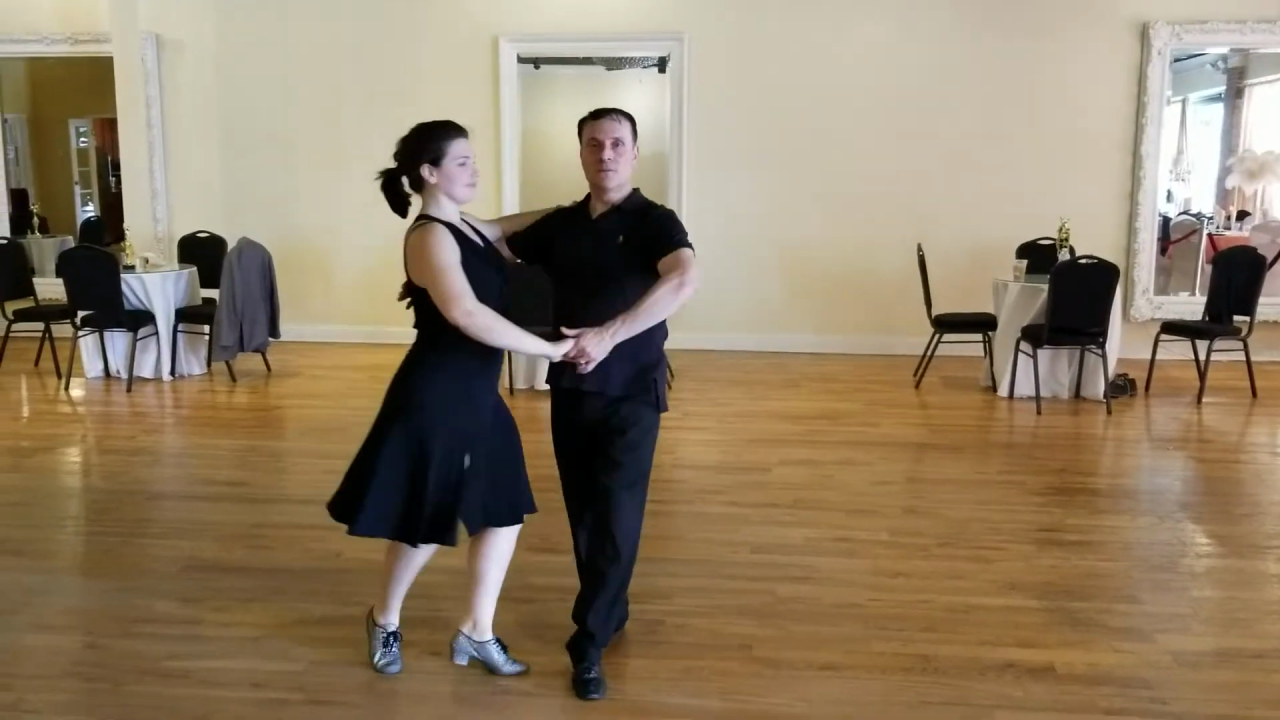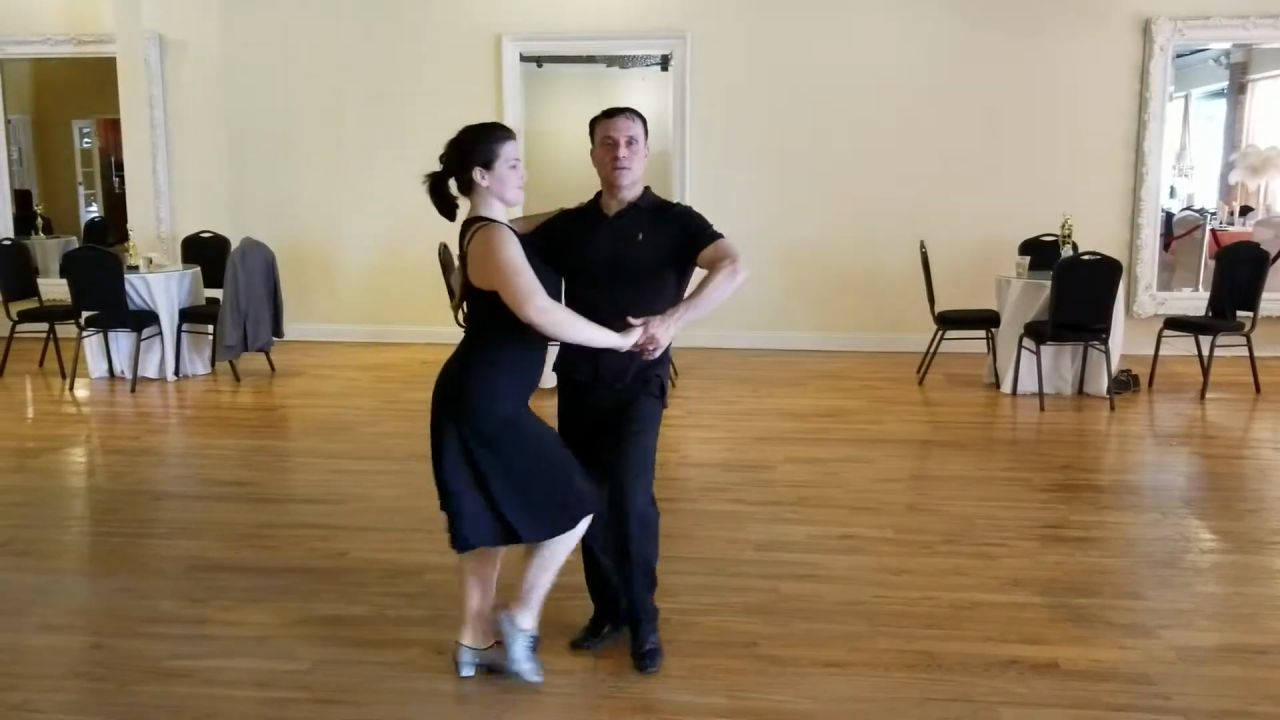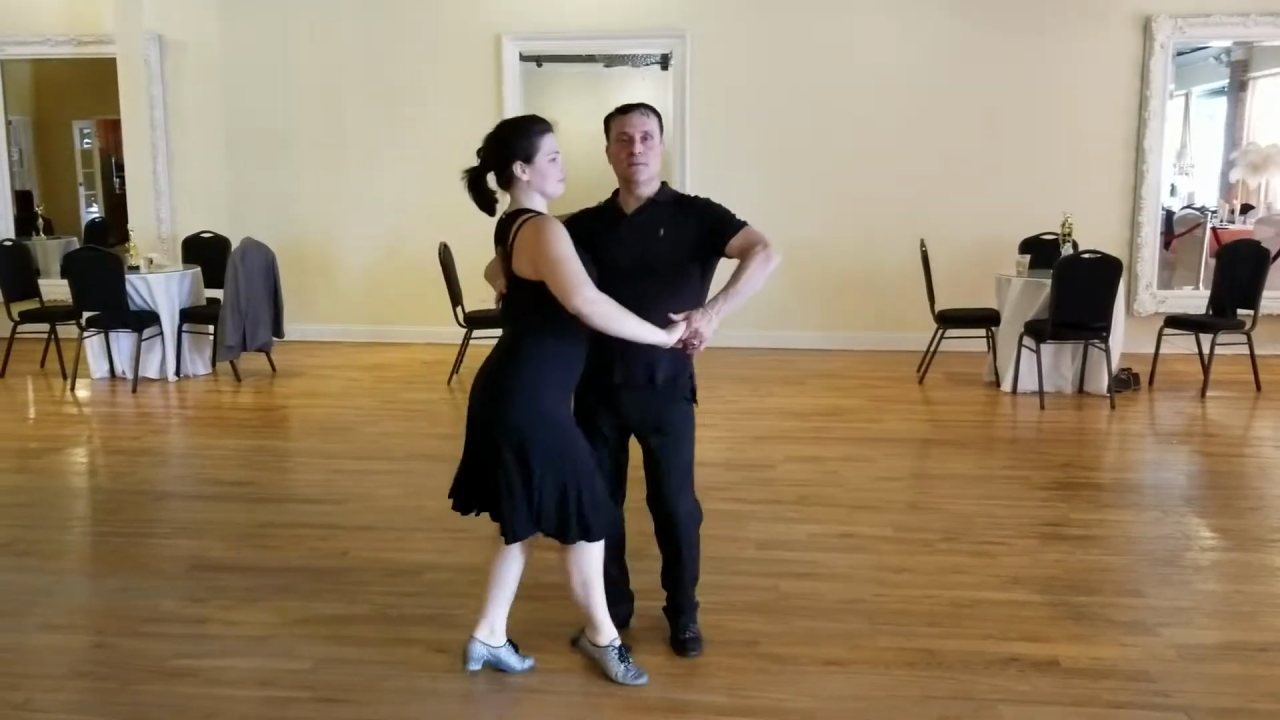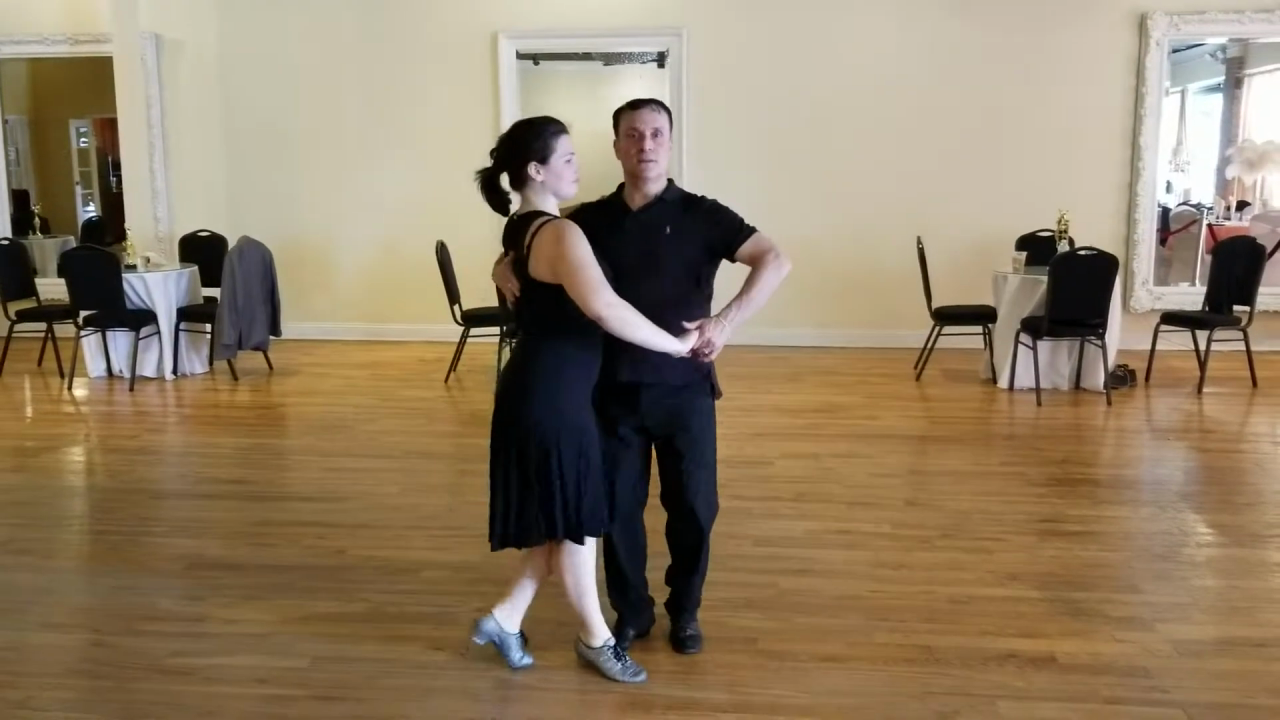
dt=0.3s
person 1, frame 1
left shoulder: (654, 222)
right shoulder: (558, 225)
left elbow: (682, 280)
left wrist: (608, 334)
left hip: (629, 391)
right hip: (570, 390)
left knee: (617, 512)
right knee: (583, 508)
left ankle: (590, 643)
right ankle: (605, 612)
person 1, frame 2
left shoulder: (674, 222)
right shoulder: (569, 225)
left elbow: (733, 268)
left wrist: (672, 321)
left hip: (636, 383)
right hip: (577, 381)
left knee: (628, 493)
right knee: (591, 501)
left ankle: (642, 619)
right ankle: (608, 610)
person 1, frame 3
left shoulder: (695, 215)
right shoulder: (586, 226)
left elbow: (764, 253)
left wrist: (713, 311)
left hip: (665, 387)
right hip: (597, 386)
left knee: (674, 503)
left ankle: (682, 610)
right ankle: (613, 606)
person 1, frame 4
left shoulder: (702, 216)
right shoulder: (590, 219)
left elbow: (774, 262)
right elbow: (514, 263)
left wrist: (726, 321)
right wrist: (510, 278)
left hip: (684, 386)
right hip: (614, 388)
left knee: (693, 503)
right knee: (617, 505)
left ankle: (684, 608)
right ankle: (632, 612)
person 2, frame 1
left shoulder: (464, 229)
right shoulder: (430, 236)
left elbow: (511, 229)
right elbow: (466, 314)
right wrist: (548, 349)
left hip: (475, 396)
right hip: (433, 398)
left knee: (502, 515)
right knee: (429, 525)
left ankle: (477, 633)
right ankle: (387, 621)
person 2, frame 2
left shoulder: (491, 231)
right shoulder: (492, 239)
right elbow: (538, 311)
right wrist: (619, 339)
left hip: (490, 396)
right hip: (483, 401)
left knee: (497, 523)
right knee: (573, 510)
left ankle: (476, 640)
right ankle: (519, 619)
person 2, frame 3
left shoulder: (516, 224)
right shoulder: (542, 230)
right elbow: (584, 303)
right wrist: (661, 336)
left hip: (514, 388)
right hip: (529, 396)
left knee: (527, 521)
right knee: (582, 520)
left ankle: (489, 637)
right ankle: (602, 637)
person 2, frame 4
left shoulder: (521, 228)
right shoulder: (560, 235)
right elbow: (603, 308)
right wrist: (675, 344)
left hip: (536, 392)
right hip: (551, 399)
left knee: (563, 523)
right knee: (574, 525)
left ankle: (504, 618)
right ankle: (595, 638)
